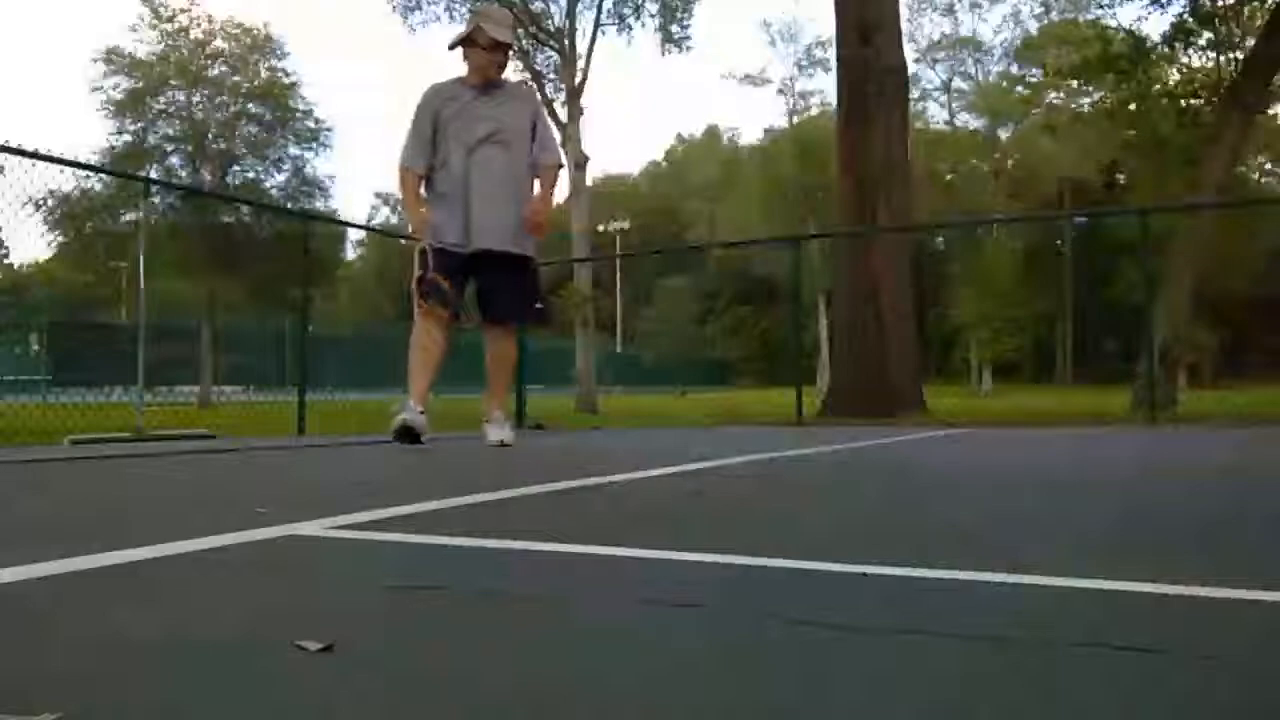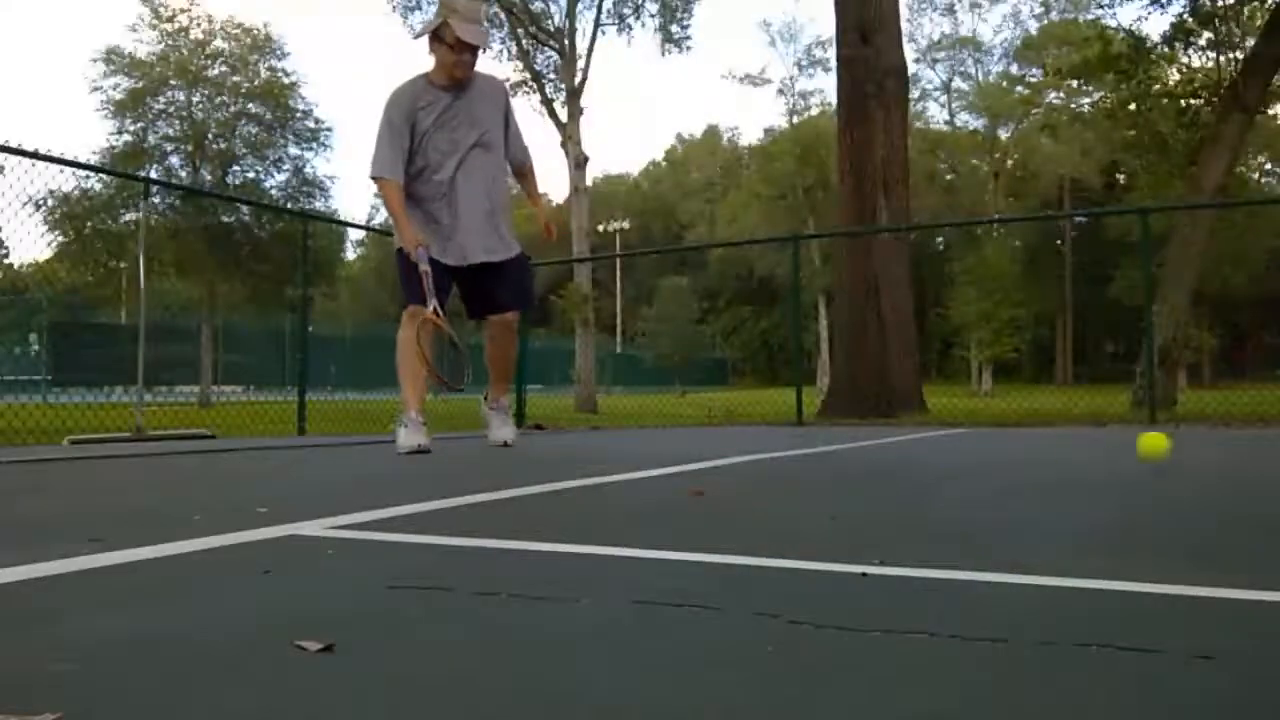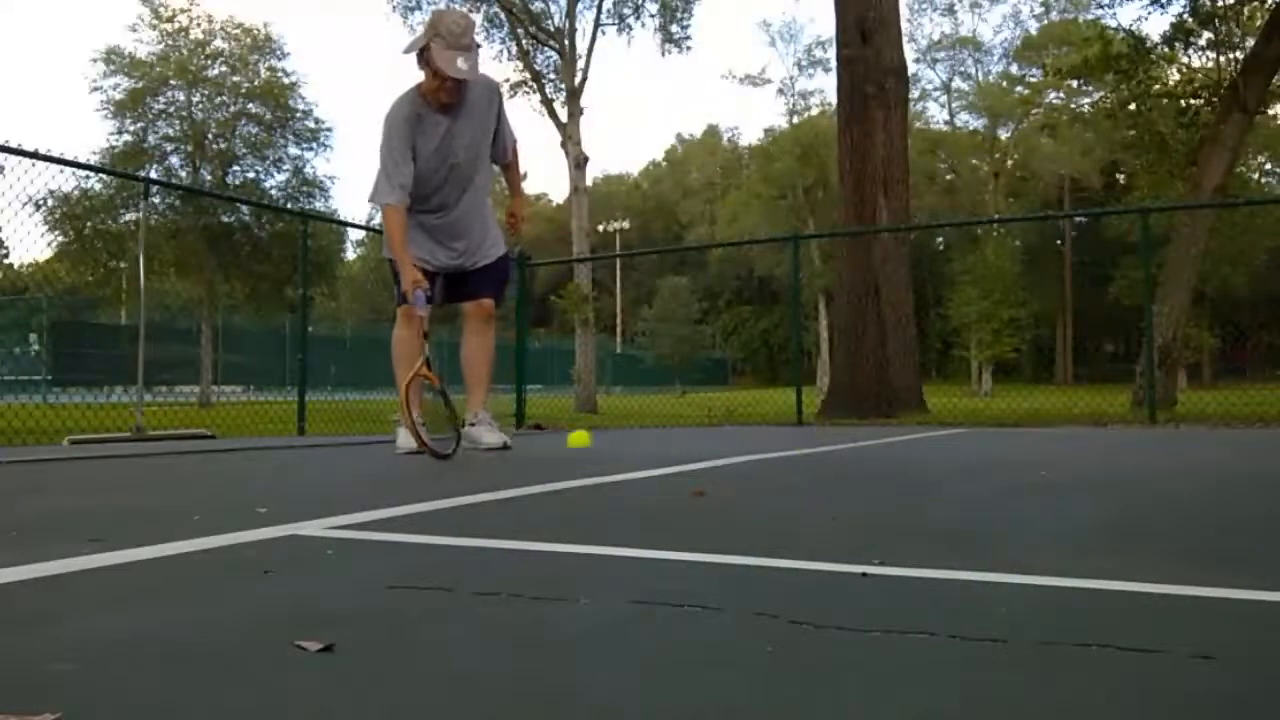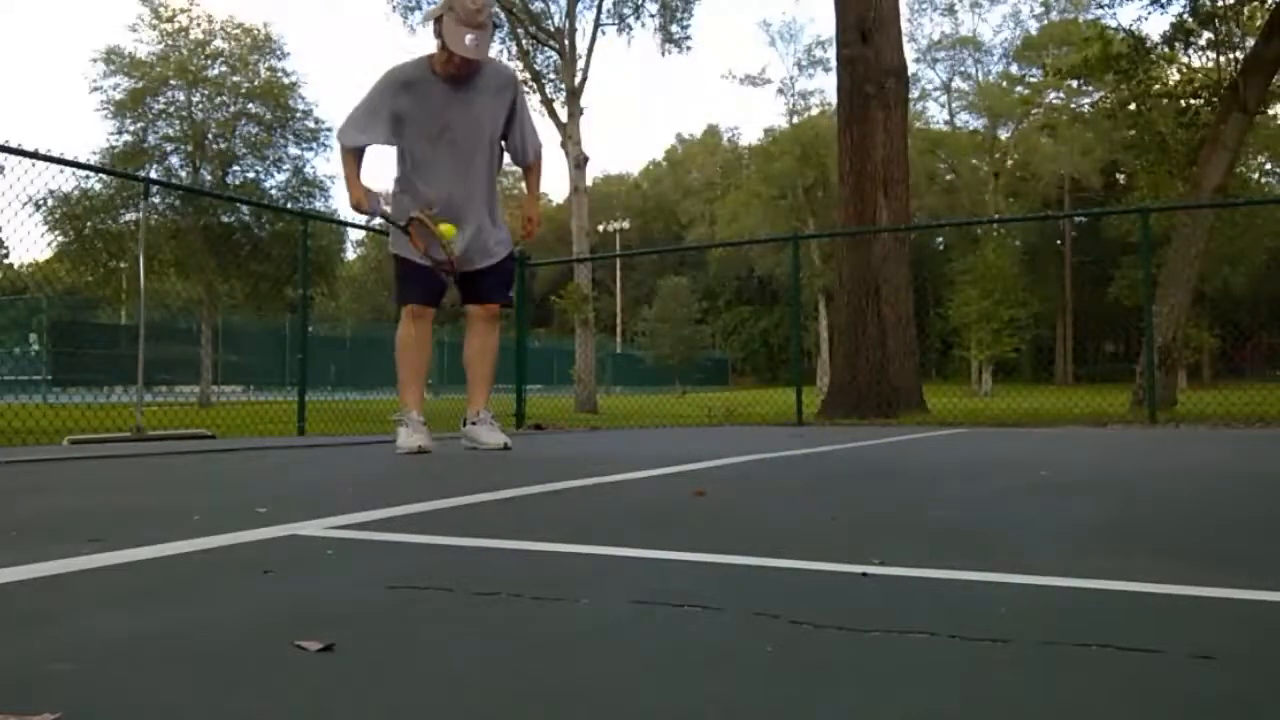
dt=0.3s
person 1, frame 1
left shoulder: (525, 100)
right shoulder: (438, 98)
left elbow: (548, 159)
right elbow: (412, 164)
left wrist: (544, 196)
right wrist: (414, 208)
left hip: (508, 237)
right hip: (446, 232)
left knee: (502, 324)
right knee: (433, 312)
left ankle: (495, 415)
right ankle: (415, 407)
person 1, frame 2
left shoulder: (494, 92)
right shoulder: (407, 100)
left elbow: (517, 155)
right elbow: (388, 174)
left wrist: (537, 204)
right wrist: (406, 227)
left hip: (491, 236)
right hip: (426, 234)
left knee: (505, 318)
right knee: (417, 313)
left ankle: (497, 402)
right ankle: (411, 419)
person 1, frame 3
left shoulder: (488, 92)
right shoulder: (404, 116)
left elbow: (504, 150)
right elbow: (393, 198)
left wrist: (516, 196)
right wrist: (404, 265)
left hip: (477, 234)
right hip: (419, 236)
left knee: (482, 311)
right knee: (411, 313)
left ankle: (476, 418)
right ankle: (410, 420)
person 1, frame 4
left shoulder: (504, 81)
right shoulder: (402, 82)
left elbow: (527, 148)
right elbow: (352, 137)
left wrist: (532, 200)
right wrist: (355, 186)
left hip: (484, 229)
left knee: (486, 312)
right knee: (416, 311)
left ankle: (477, 417)
right ankle: (411, 418)
